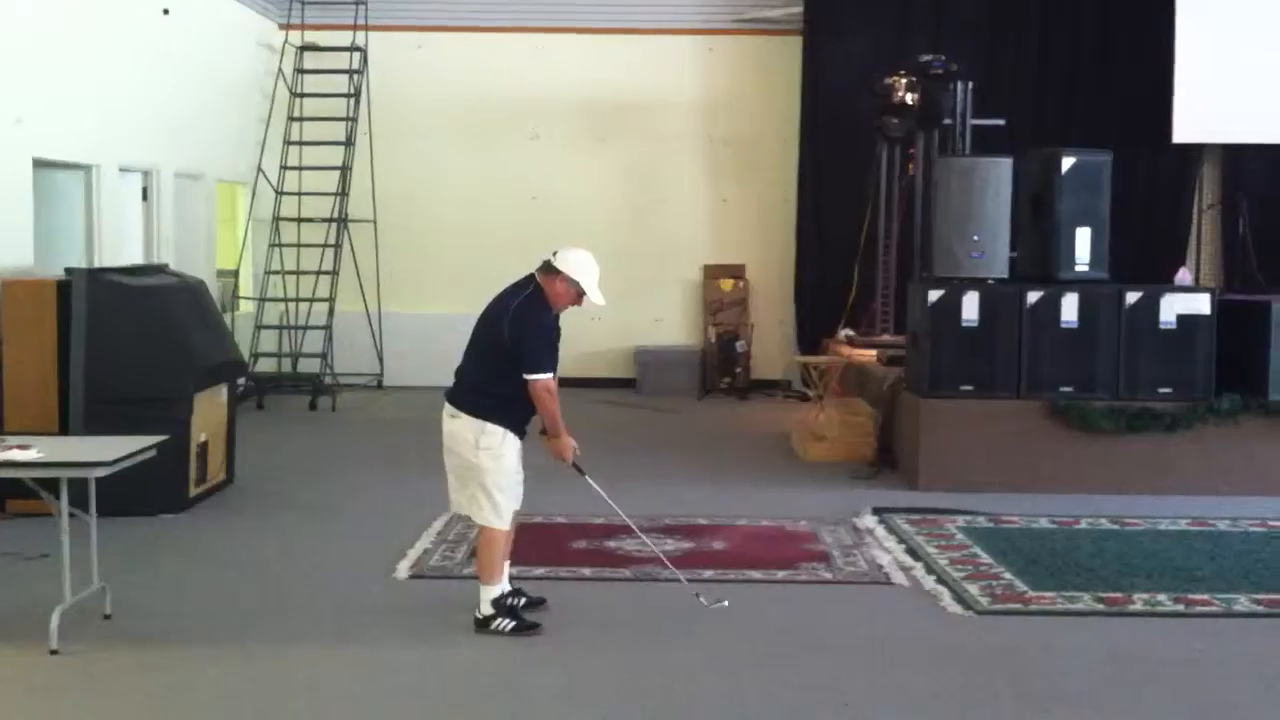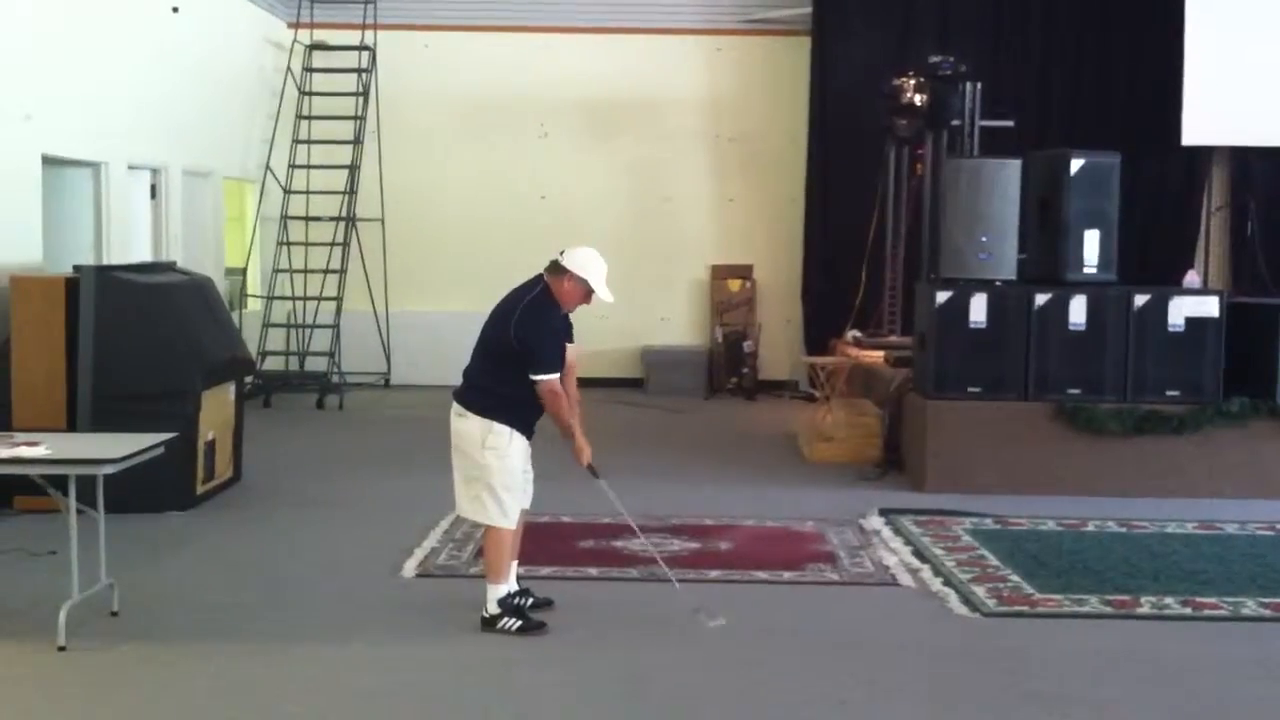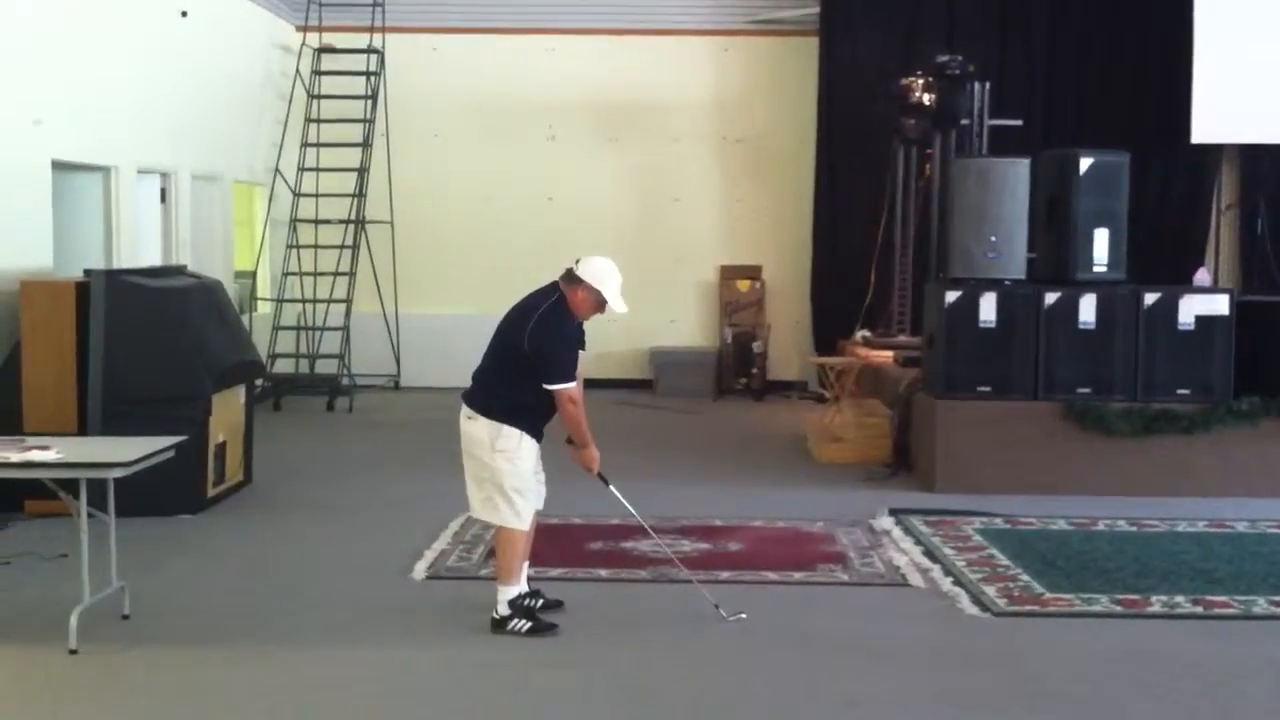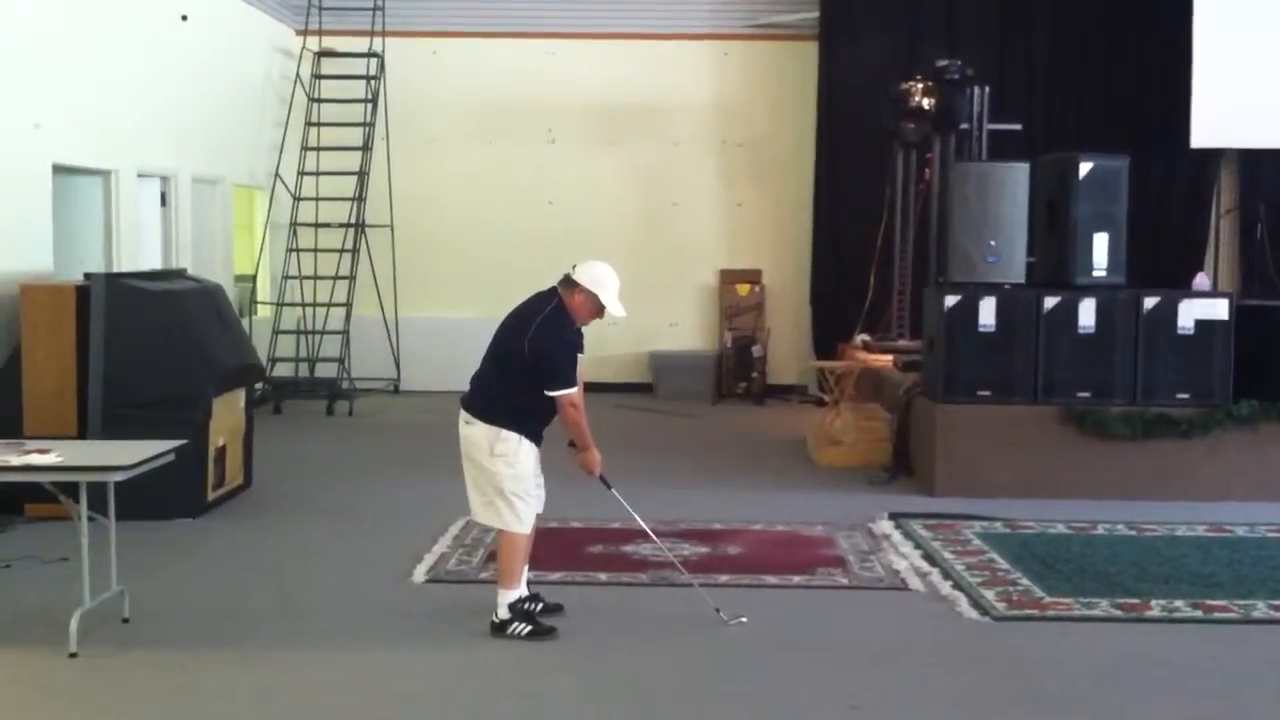
dt=1s
person 1, frame 1
left shoulder: (534, 301)
right shoulder: (531, 315)
left elbow: (546, 379)
right elbow: (541, 388)
left wrist: (554, 431)
right wrist: (559, 435)
left hip: (494, 420)
right hip: (482, 423)
left knee: (506, 508)
right knee: (495, 515)
left ankle: (502, 589)
right ankle: (490, 609)
person 1, frame 2
left shoulder: (547, 303)
right shoulder: (538, 315)
left elbow: (565, 369)
right elbow: (549, 390)
left wrist: (576, 427)
right wrist: (575, 438)
left hip: (505, 419)
right hip: (489, 422)
left knee: (516, 506)
right knee: (501, 513)
left ankle: (509, 588)
right ankle: (497, 608)
person 1, frame 3
left shoulder: (557, 307)
right shoulder: (552, 324)
left elbow: (571, 382)
right elbow: (566, 398)
left wrist: (579, 438)
right wrist: (585, 445)
left hip: (511, 420)
right hip: (499, 425)
left knee: (528, 506)
right knee: (514, 514)
left ankle: (519, 590)
right ankle: (508, 609)
person 1, frame 4
left shoulder: (556, 312)
right shoulder: (551, 329)
left elbow: (573, 386)
right elbow: (568, 402)
left wrist: (578, 439)
right wrist: (588, 447)
left hip: (512, 426)
right hip: (497, 429)
left knee: (528, 511)
right knee: (515, 518)
left ankle: (519, 593)
right ankle: (506, 613)
